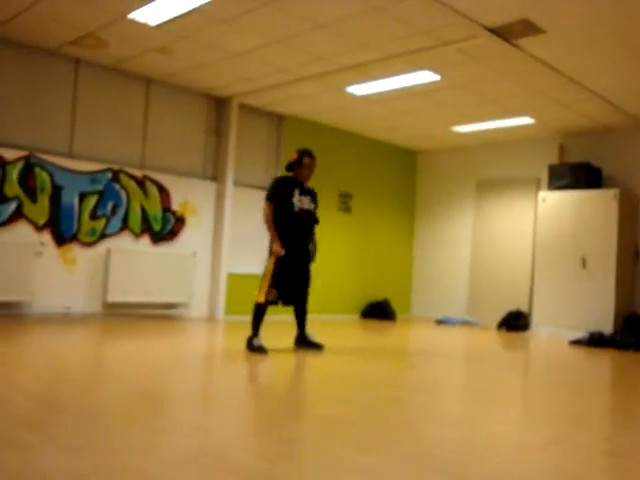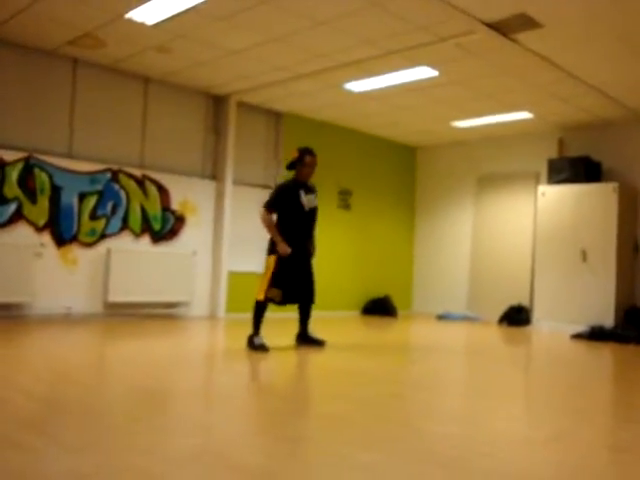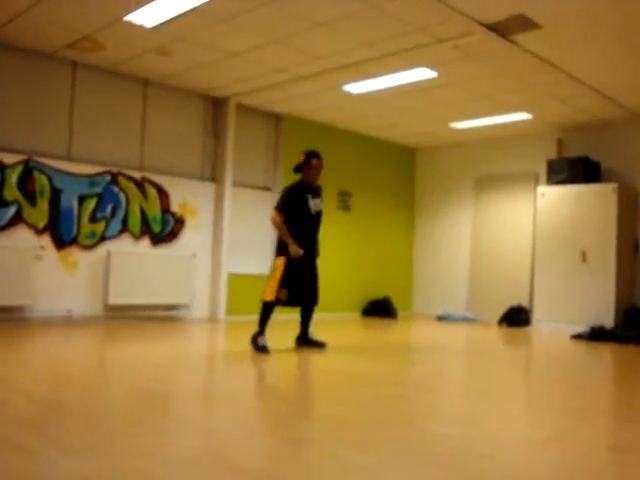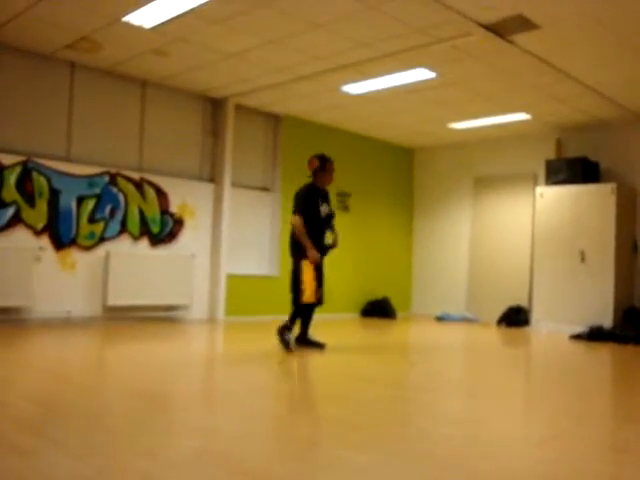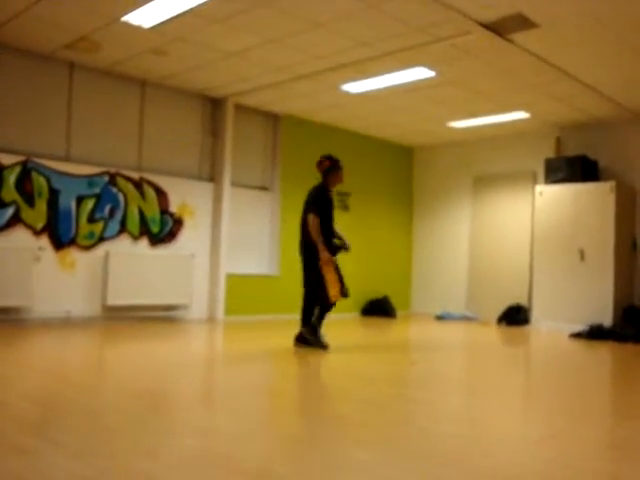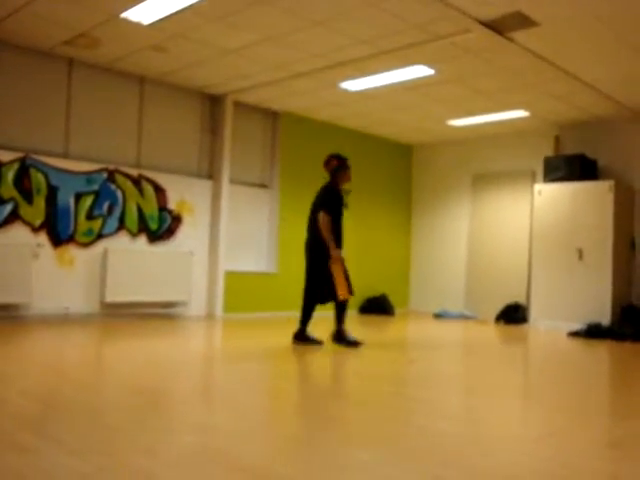
dt=0.2s
person 1, frame 1
left shoulder: (311, 193)
right shoulder: (281, 184)
right elbow: (268, 211)
left wrist: (313, 247)
right wrist: (274, 241)
left hip: (301, 251)
right hip: (282, 249)
left knee: (300, 295)
right knee: (267, 292)
left ankle: (302, 336)
right ankle: (254, 337)
person 1, frame 2
left shoulder: (312, 190)
right shoulder: (285, 189)
right elbow: (266, 215)
left wrist: (311, 245)
right wrist: (279, 242)
left hip: (302, 249)
right hip: (283, 248)
left knee: (307, 292)
right knee: (269, 291)
left ankle: (303, 333)
right ankle: (255, 335)
person 1, frame 3
left shoulder: (317, 191)
right shoulder: (293, 190)
right elbow: (277, 218)
left wrist: (315, 245)
right wrist: (291, 244)
left hip: (308, 250)
right hip: (290, 249)
left knee: (310, 295)
right knee: (276, 291)
left ankle: (304, 335)
right ankle: (259, 334)
person 1, frame 4
left shoulder: (324, 194)
right shoulder: (306, 193)
right elbow: (296, 221)
left wrist: (334, 236)
right wrist: (309, 249)
left hip: (317, 250)
right hip: (304, 250)
left knee: (315, 294)
right knee: (310, 292)
left ankle: (303, 335)
right ankle: (287, 328)
person 1, frame 5
left shoulder: (325, 193)
right shoulder: (320, 193)
right elbow: (312, 220)
left wrist: (339, 239)
right wrist: (322, 249)
left hip: (318, 249)
right hip: (315, 250)
left knee: (313, 292)
left ankle: (305, 334)
right ankle: (312, 328)
person 1, frame 6
left shoulder: (329, 191)
right shoulder: (332, 191)
right elbow: (323, 218)
left wrist: (333, 246)
right wrist: (333, 247)
left hip: (316, 248)
right hip: (324, 248)
left knee: (314, 291)
left ankle: (302, 332)
right ankle: (340, 331)
